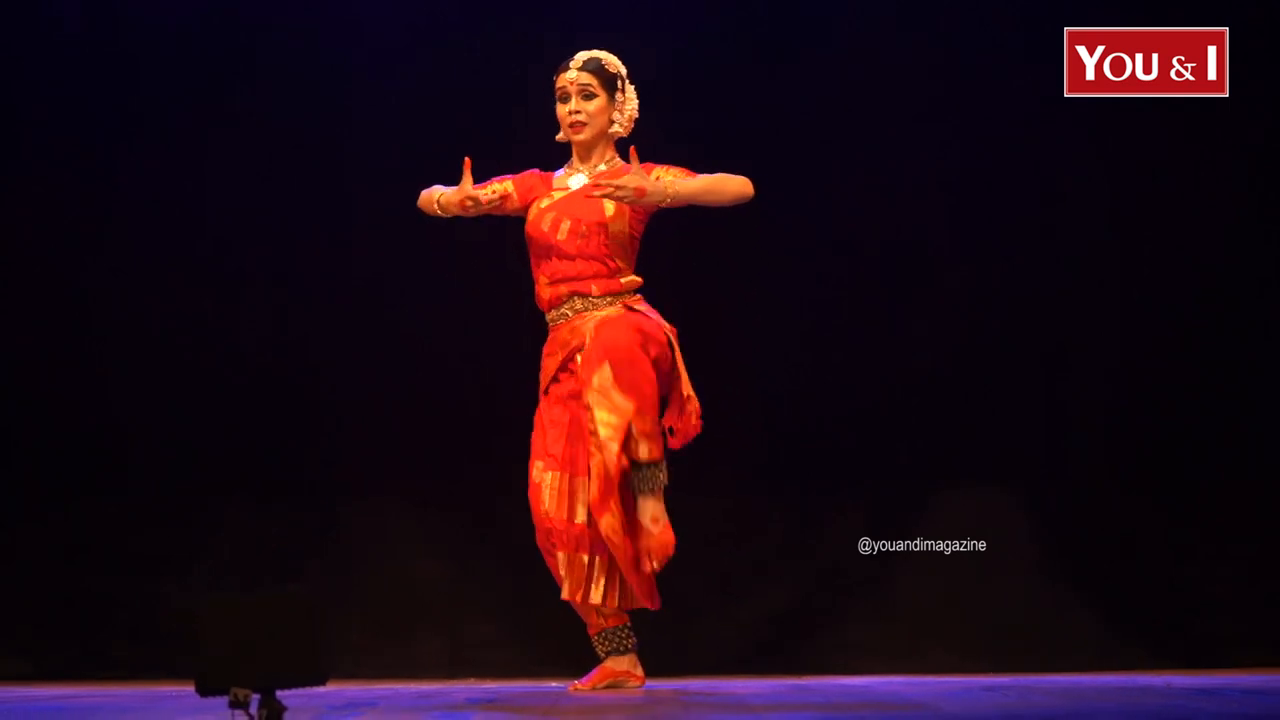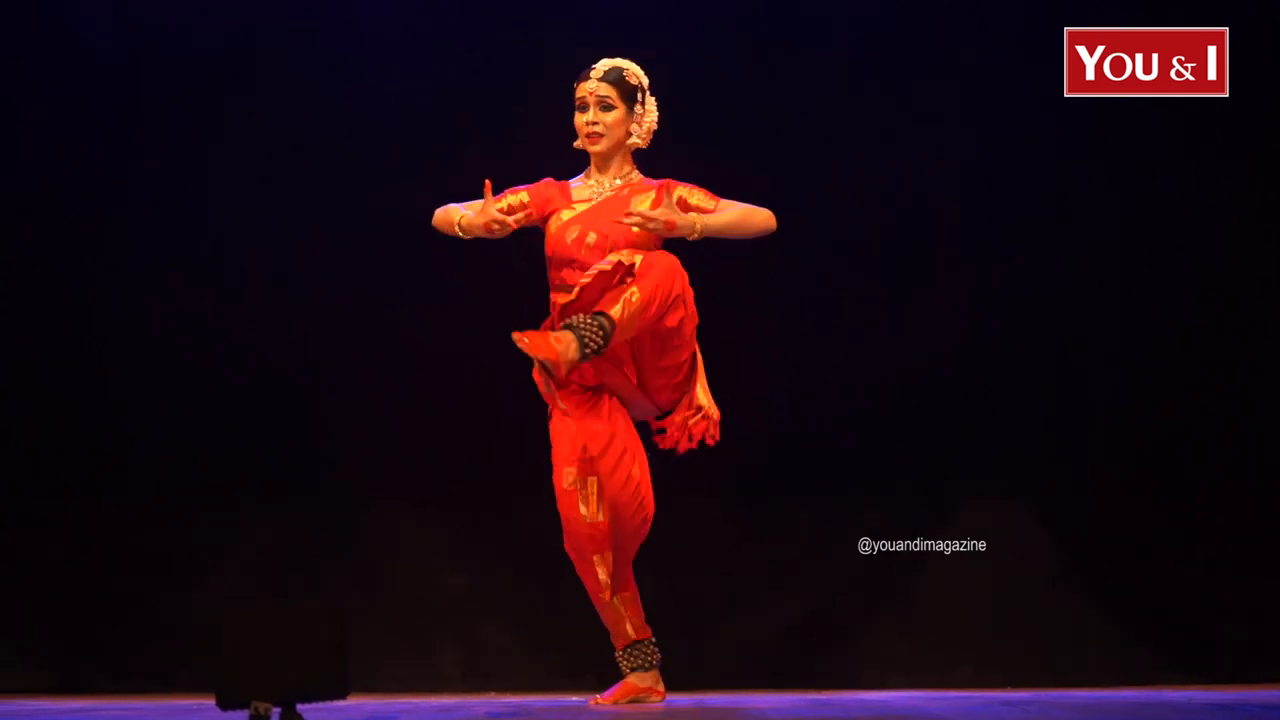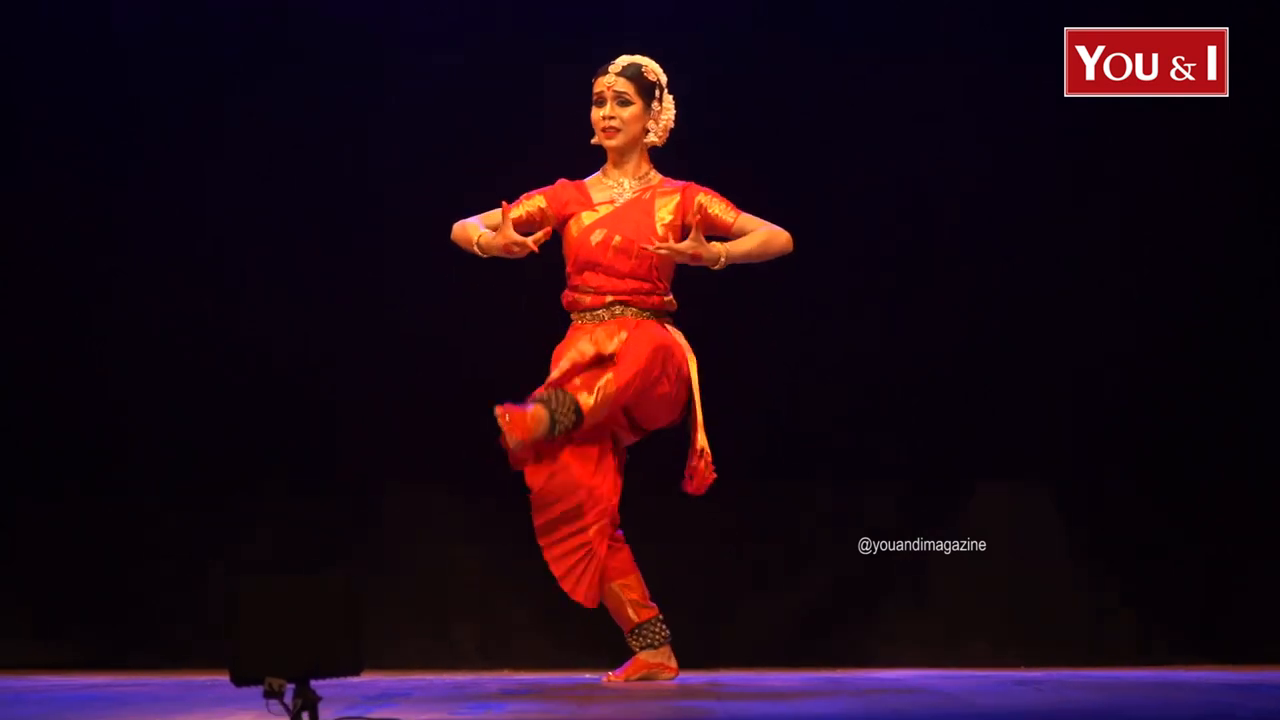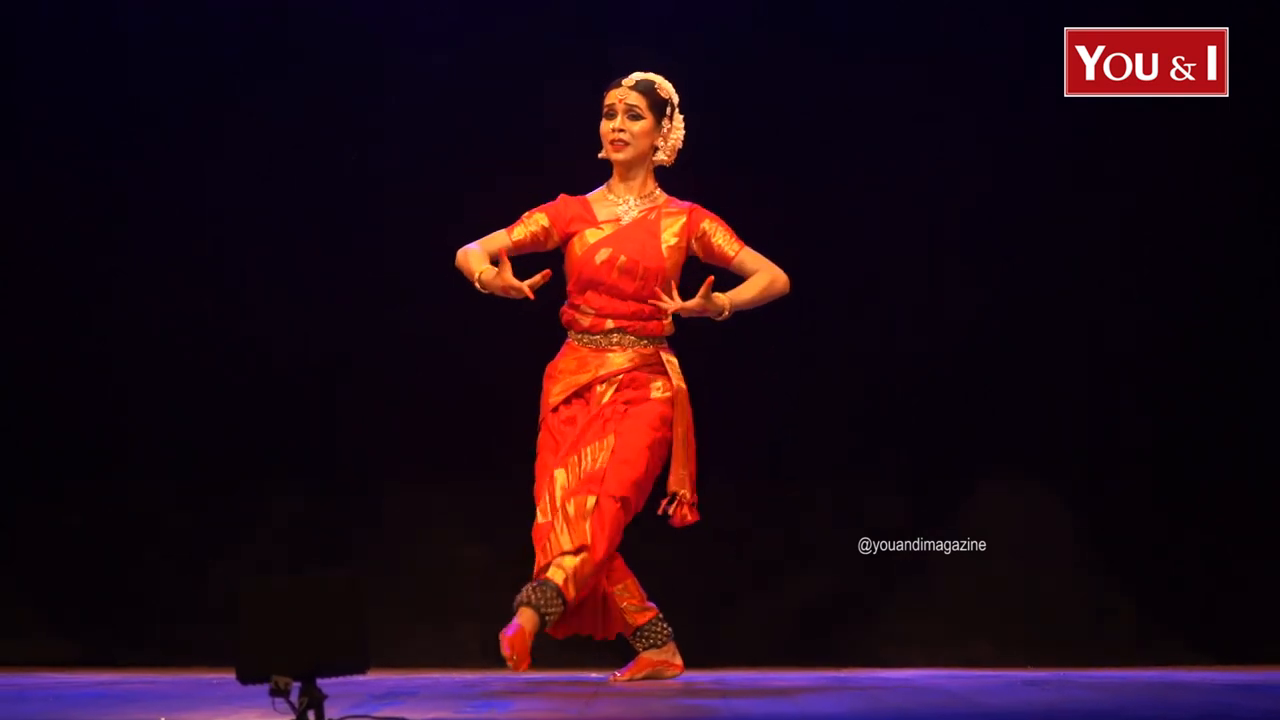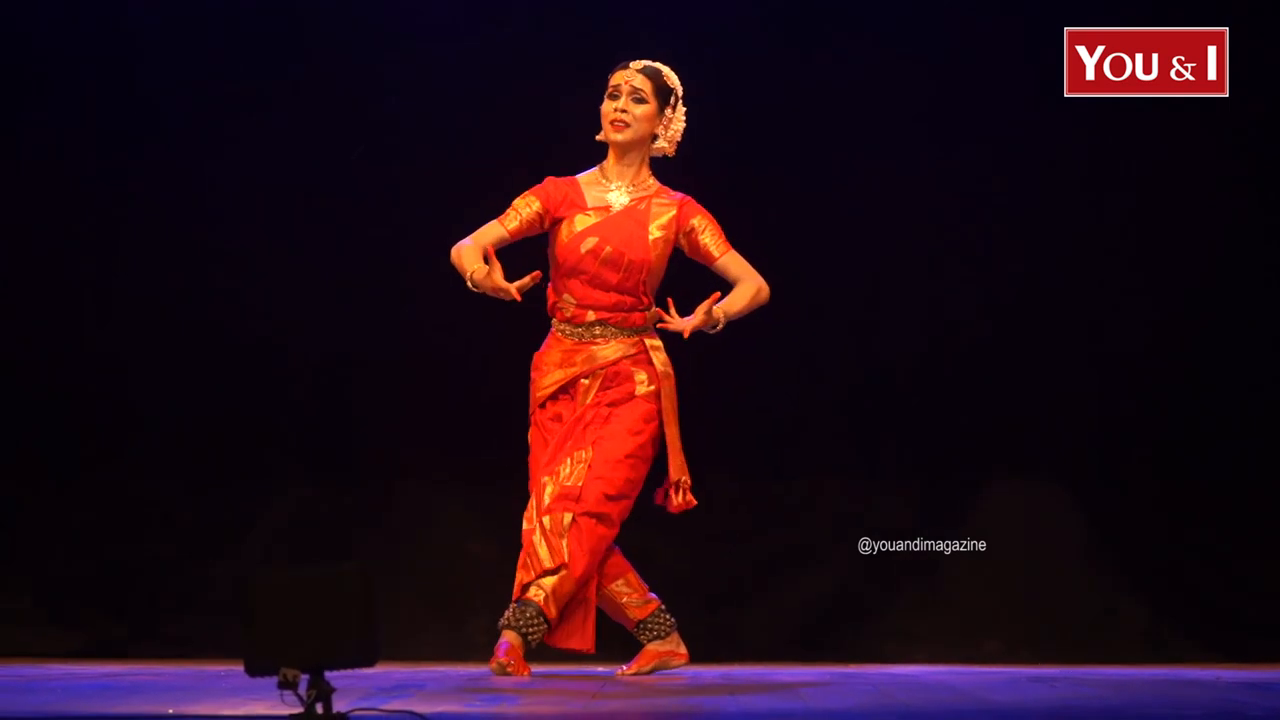
dt=0.3s
person 1, frame 1
left shoulder: (638, 178)
right shoulder: (535, 186)
left elbow: (741, 188)
right elbow: (428, 198)
left wrist: (658, 194)
right wrist: (454, 200)
left hip: (623, 331)
right hip: (564, 353)
left knee: (614, 353)
right knee: (559, 510)
left ankle: (646, 482)
right ankle: (619, 655)
person 1, frame 2
left shoulder: (660, 195)
right shoulder: (551, 196)
left elbow: (764, 221)
right elbow: (443, 216)
left wrist: (687, 227)
right wrist: (476, 224)
left hip: (644, 359)
right hip: (582, 374)
left knee: (661, 277)
right knee: (592, 514)
right ankle: (642, 670)
person 1, frame 3
left shoulder: (680, 198)
right shoulder: (567, 197)
left elbow: (780, 239)
right elbow: (461, 229)
left wrist: (710, 254)
right wrist: (493, 241)
left hip: (648, 368)
right hip: (582, 366)
left knee: (640, 341)
right knee: (582, 509)
left ankle: (545, 414)
right ankle: (652, 646)
person 1, frame 4
left shoulder: (685, 219)
right shoulder: (570, 212)
left elbow: (775, 279)
right elbow: (469, 252)
left wrist: (716, 307)
right wrist: (490, 277)
left hip: (644, 382)
right hip: (574, 381)
left knee: (597, 490)
right knee: (565, 513)
left ankle: (533, 613)
right ankle: (657, 646)
person 1, frame 5
left shoulder: (676, 211)
right shoulder: (559, 194)
left elbow: (755, 285)
right elbow: (466, 247)
left wrist: (710, 316)
right wrist: (480, 274)
left hip: (631, 376)
right hip: (561, 372)
left knee: (584, 502)
right knee: (564, 515)
left ankle: (518, 630)
right ankle: (662, 636)
